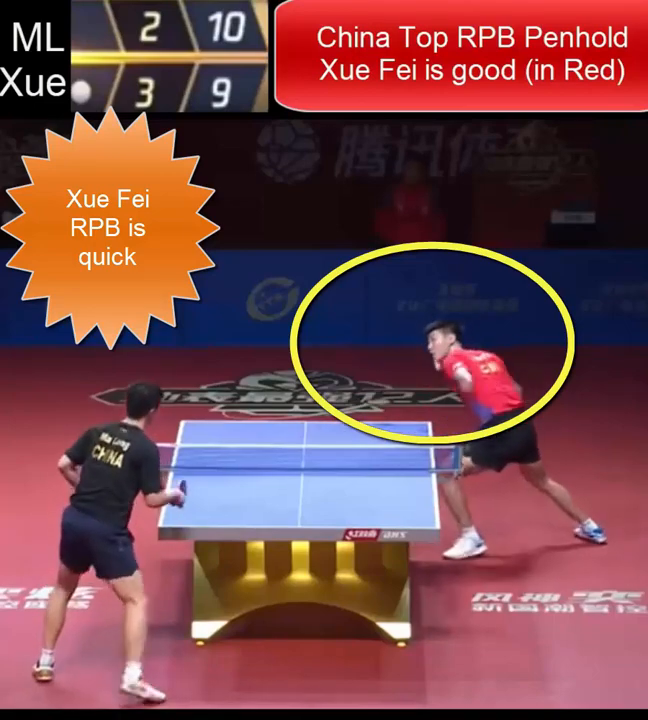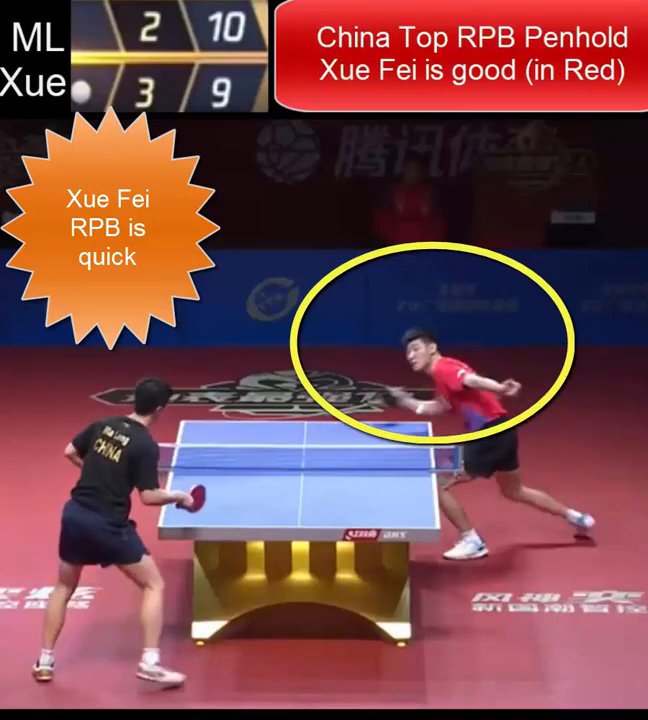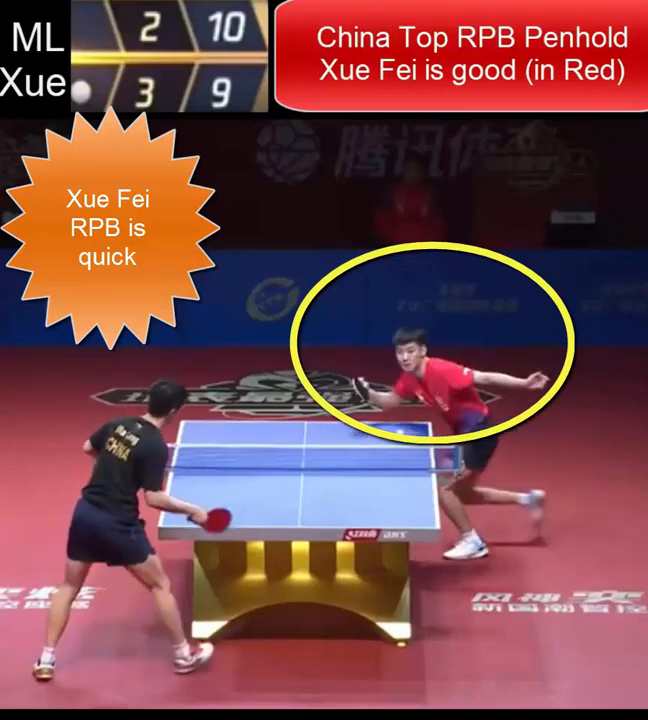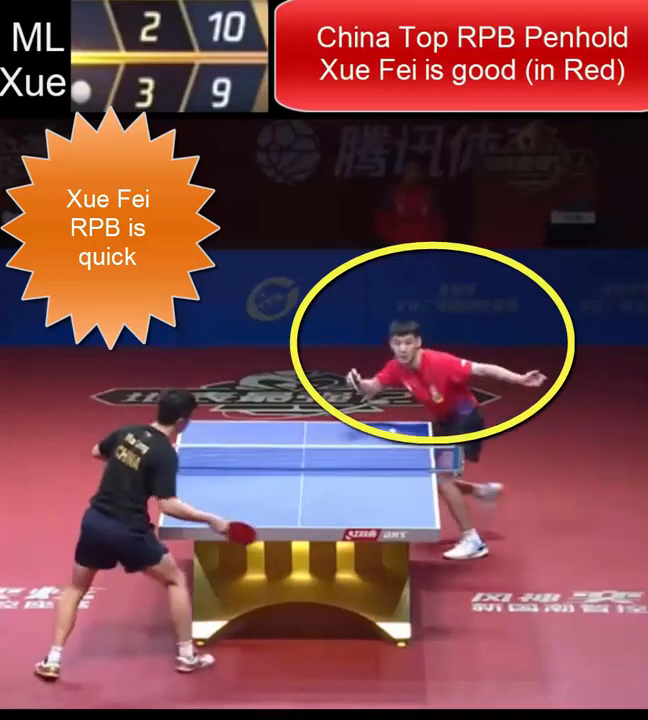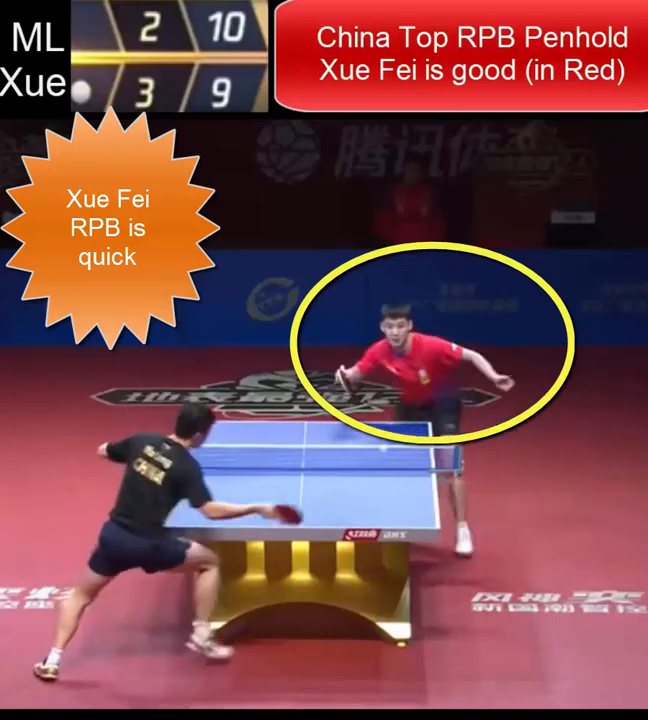
dt=0.1s
person 1, frame 1
left shoulder: (97, 433)
right shoulder: (146, 449)
left elbow: (64, 465)
right elbow: (153, 499)
right wrist: (175, 495)
left hip: (73, 519)
right hip: (108, 531)
left knee: (62, 590)
right knee: (136, 602)
left ankle: (45, 662)
right ankle: (132, 678)
person 1, frame 2
left shoulder: (102, 425)
right shoulder: (146, 446)
left elbow: (70, 453)
right elbow: (149, 497)
right wrist: (180, 497)
left hip: (74, 514)
right hip: (109, 525)
left knee: (63, 588)
right knee: (154, 586)
left ankle: (44, 662)
right ankle: (150, 662)
person 1, frame 3
left shoulder: (116, 425)
right shoulder: (155, 446)
left elbow: (88, 448)
right elbow: (154, 498)
right wrist: (191, 510)
left hip: (84, 513)
right hip: (118, 524)
left knee: (69, 587)
right knee: (160, 586)
left ankle: (46, 660)
right ankle: (184, 654)
person 1, frame 4
left shoulder: (126, 432)
right shoulder: (164, 455)
left elbow: (97, 451)
right elbow: (168, 505)
right wrist: (211, 519)
left hip: (94, 523)
right hip: (128, 532)
left knee: (75, 589)
right knee: (176, 582)
left ankle: (52, 660)
right ankle: (187, 655)
person 1, frame 5
left shoulder: (142, 441)
right shoulder: (187, 467)
left elbow: (103, 451)
right elbow: (212, 511)
right wrist: (256, 508)
left hip: (113, 534)
right hip: (147, 543)
left knee: (82, 596)
right knee: (209, 561)
left ankle: (52, 662)
right ankle: (202, 637)
person 2, frame 1
left shoulder: (453, 359)
right shoulder: (489, 357)
left elbow: (465, 378)
left wrist: (464, 383)
left hip: (499, 430)
right hip: (523, 426)
left knee: (447, 475)
right knee: (542, 482)
left ankle: (471, 538)
right ankle: (590, 528)
person 2, frame 2
left shoulder: (445, 370)
right shoulder: (445, 370)
left elbow: (476, 381)
right elbow: (440, 407)
left wrist: (500, 389)
right wrist: (408, 401)
left hip: (490, 435)
right hip: (500, 431)
left knee: (437, 484)
right knee: (514, 491)
left ankle: (472, 541)
right ankle: (576, 517)
person 2, frame 3
left shoulder: (442, 371)
right shoulder: (408, 378)
left elbow: (485, 378)
right elbow: (390, 401)
left wrist: (523, 383)
right wrist: (368, 392)
left hip: (479, 431)
right hip: (466, 431)
left knee: (439, 485)
right knee: (464, 493)
left ankle: (472, 541)
right ankle: (527, 499)
person 2, frame 4
left shoulder: (440, 363)
right shoulder: (396, 367)
left elbow: (483, 370)
right elbow: (372, 387)
left wrist: (521, 379)
right wrist: (359, 382)
left hip: (466, 421)
right hip: (443, 423)
left knee: (442, 479)
right knee: (433, 477)
left ankle: (473, 540)
right ankle: (485, 490)
person 2, frame 5
left shoulder: (431, 346)
right shoulder: (378, 352)
left elbow: (472, 356)
right elbow: (354, 375)
left wrist: (494, 376)
right wrist: (344, 375)
left hip: (444, 406)
right hip: (411, 408)
left ankle: (462, 529)
